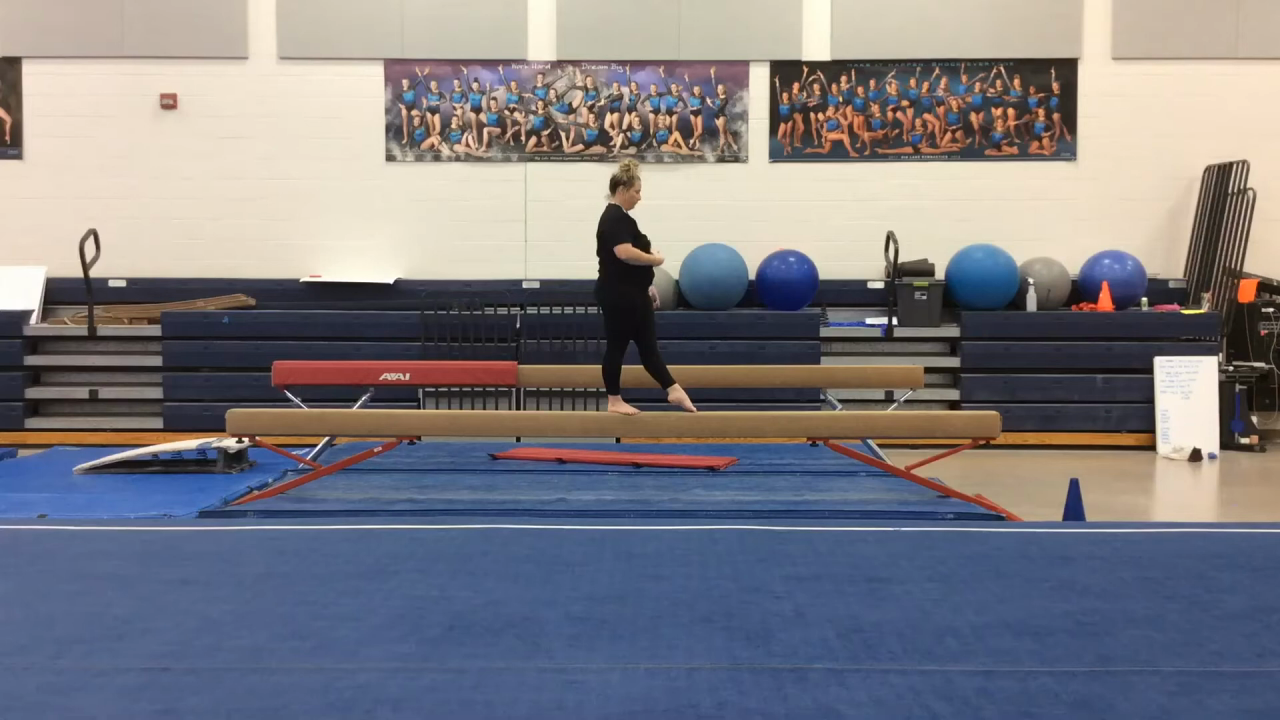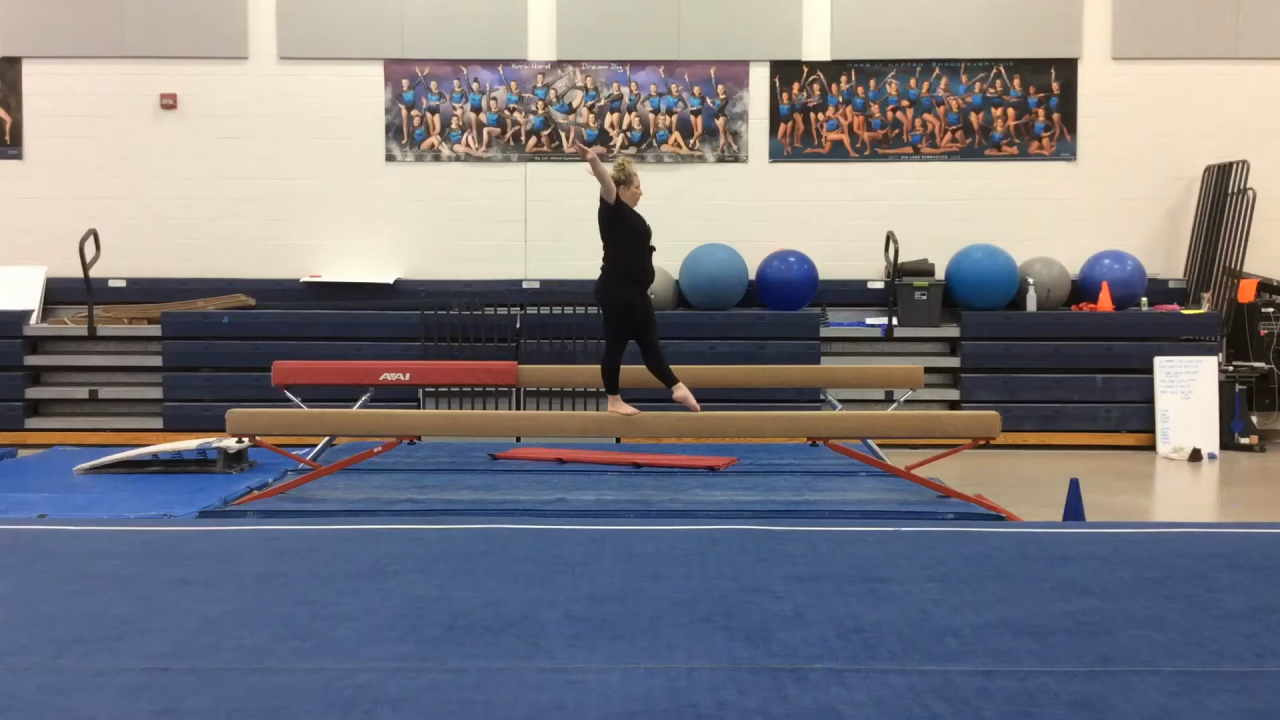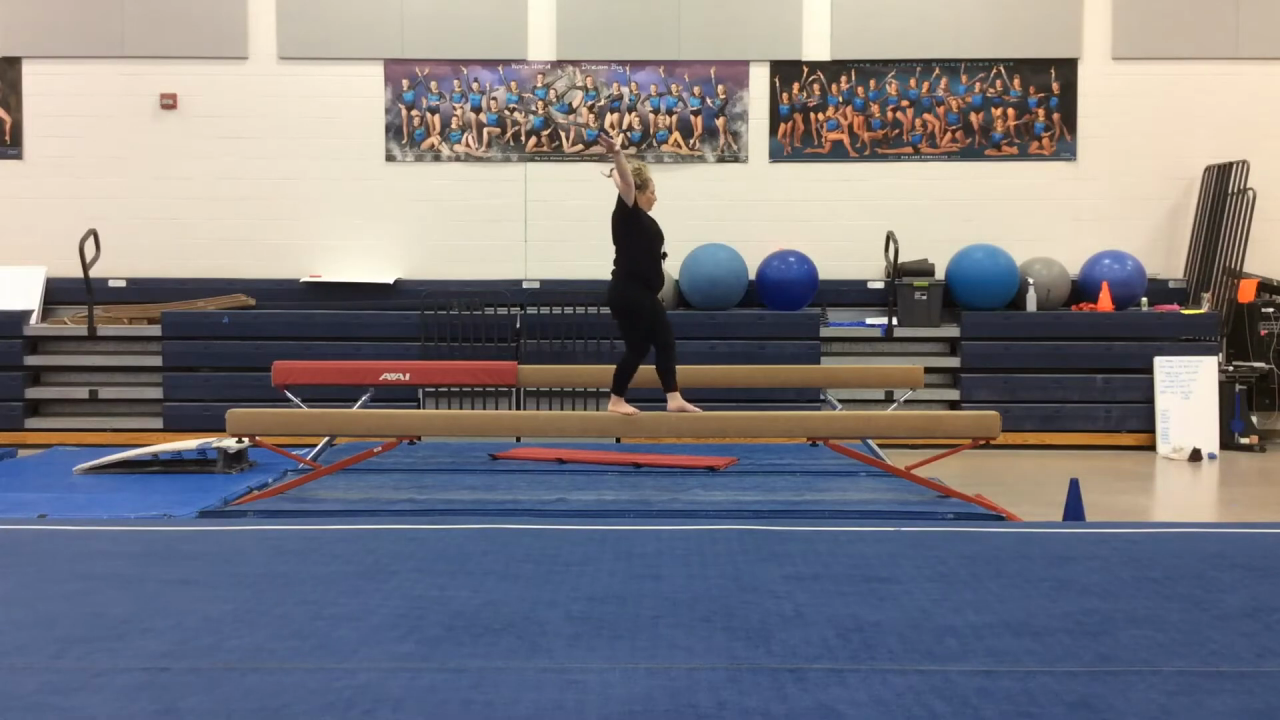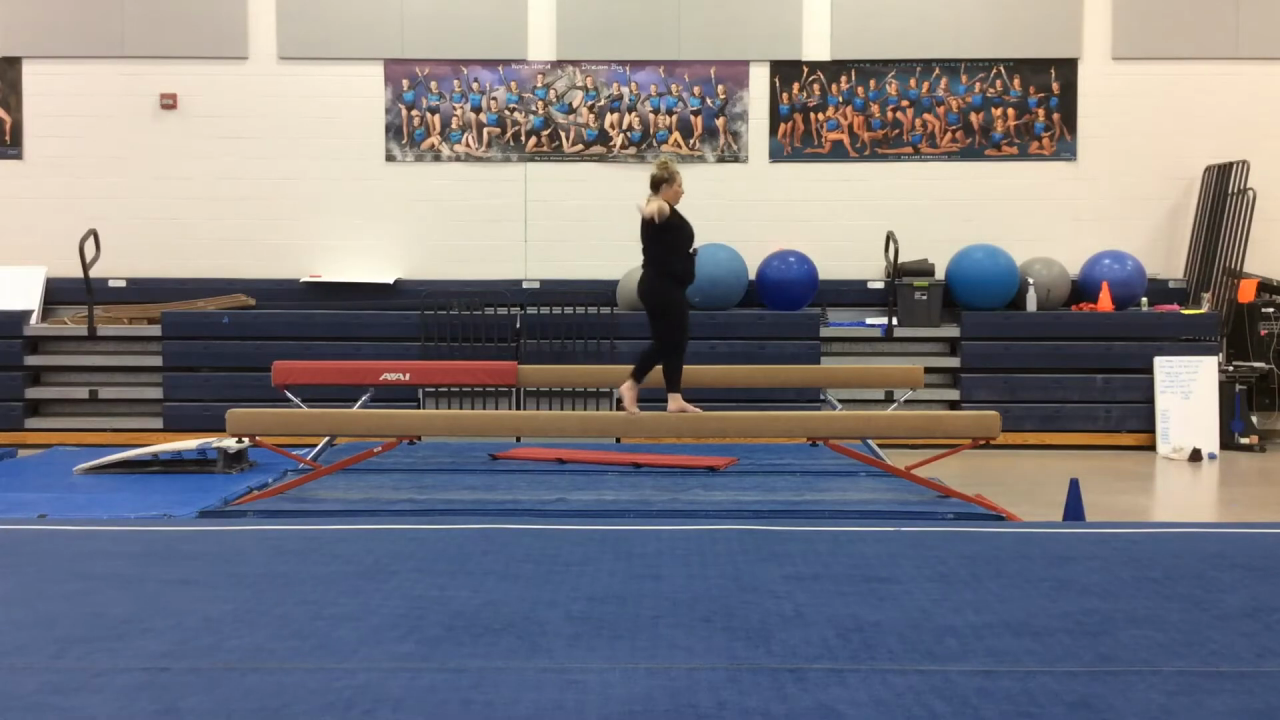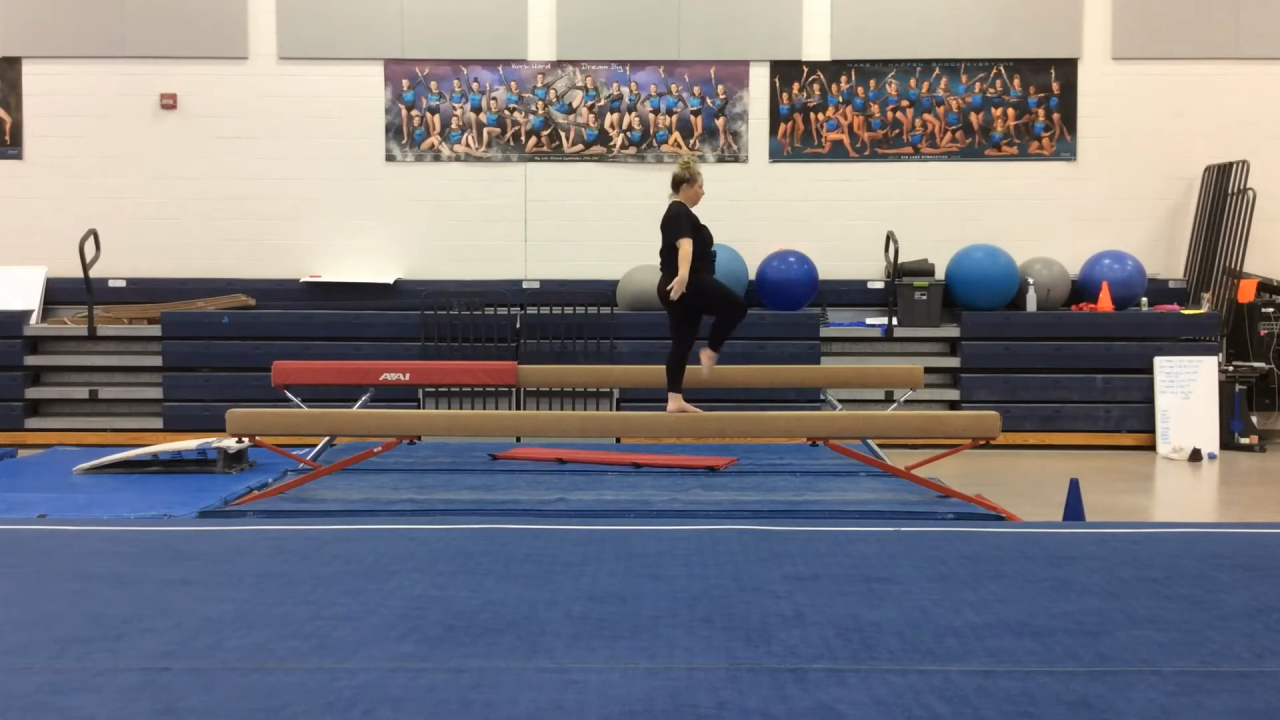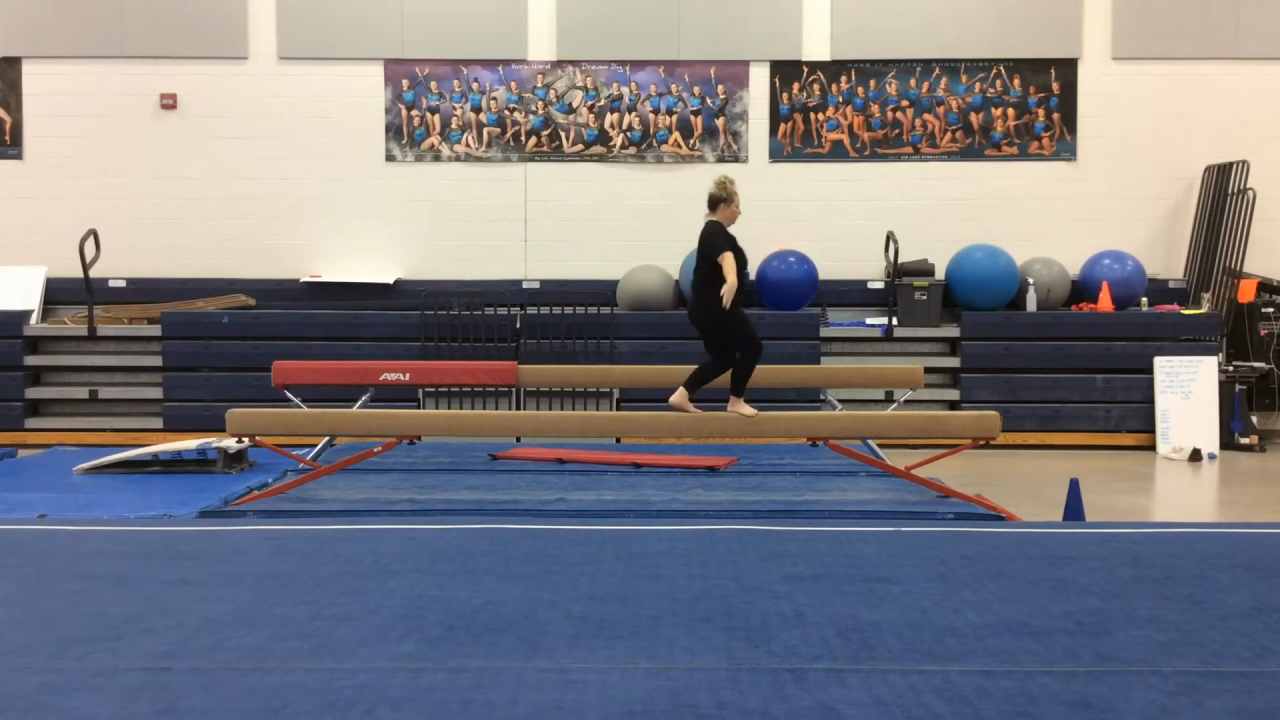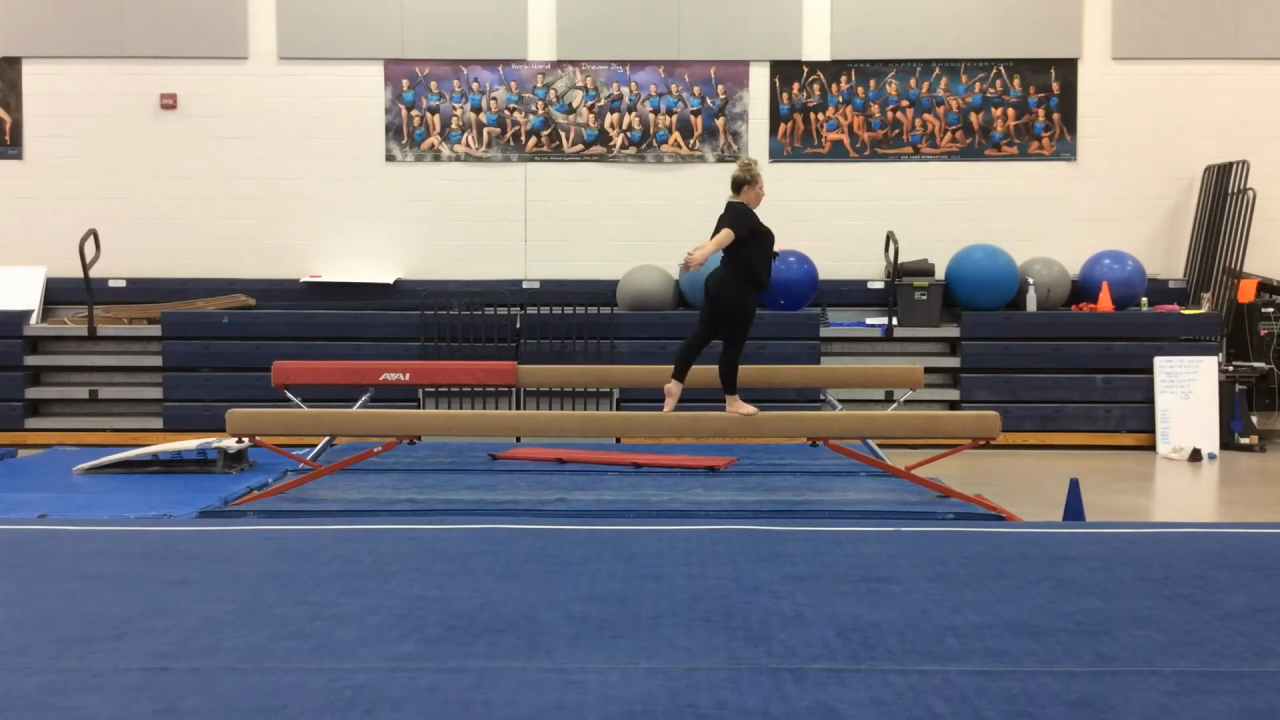
dt=0.7s
person 1, frame 1
left shoulder: (621, 217)
right shoulder: (614, 218)
right elbow: (625, 253)
left wrist: (647, 287)
right wrist: (655, 260)
left hip: (633, 295)
right hip: (617, 296)
left knee: (648, 346)
right knee: (617, 346)
left ankle: (674, 391)
right ankle: (614, 401)
person 1, frame 2
left shoulder: (627, 212)
right shoulder: (613, 210)
left elbow: (612, 183)
right elbow: (607, 184)
left wrist: (597, 165)
right wrist: (593, 160)
left hip: (635, 292)
right hip: (616, 292)
left knee: (650, 344)
right knee: (616, 345)
left ankle: (677, 389)
right ankle: (613, 401)
person 1, frame 3
left shoulder: (639, 218)
right shoulder: (627, 214)
left elbow: (626, 185)
right elbow: (627, 185)
left wrist: (616, 171)
right wrist: (618, 154)
left hip: (644, 295)
right hip: (628, 294)
left knee: (665, 343)
right knee: (638, 348)
left ankle: (674, 400)
right ankle: (616, 400)
person 1, frame 4
left shoulder: (666, 212)
right shoulder: (660, 209)
right elbow: (659, 205)
right wrist: (652, 207)
left hip: (666, 287)
right hip: (661, 287)
left knee: (674, 343)
right knee: (667, 343)
left ankle: (675, 399)
right ankle: (631, 385)
person 1, frame 5
left shoulder: (678, 213)
right shoulder: (679, 214)
right elbow: (685, 245)
right wrist: (683, 275)
left hip: (681, 287)
right hip: (687, 285)
left knee: (682, 343)
right knee: (736, 306)
left ankle: (675, 400)
right ankle: (711, 351)
person 1, frame 6
left shoulder: (713, 231)
right shoulder: (716, 233)
right elbow: (726, 260)
right wrist: (732, 283)
left hip: (706, 307)
right hip: (714, 308)
left knee: (722, 358)
right knee: (752, 348)
left ankle: (681, 395)
right ankle: (736, 401)
person 1, frame 7
left shoulder: (734, 213)
right shoulder: (741, 215)
left elbow: (719, 237)
right elbow: (724, 236)
left wrist: (699, 256)
right wrist: (701, 255)
left hip: (722, 285)
right hip: (737, 291)
left knee: (702, 333)
right knee: (733, 345)
left ankle: (675, 383)
right ankle: (732, 401)
